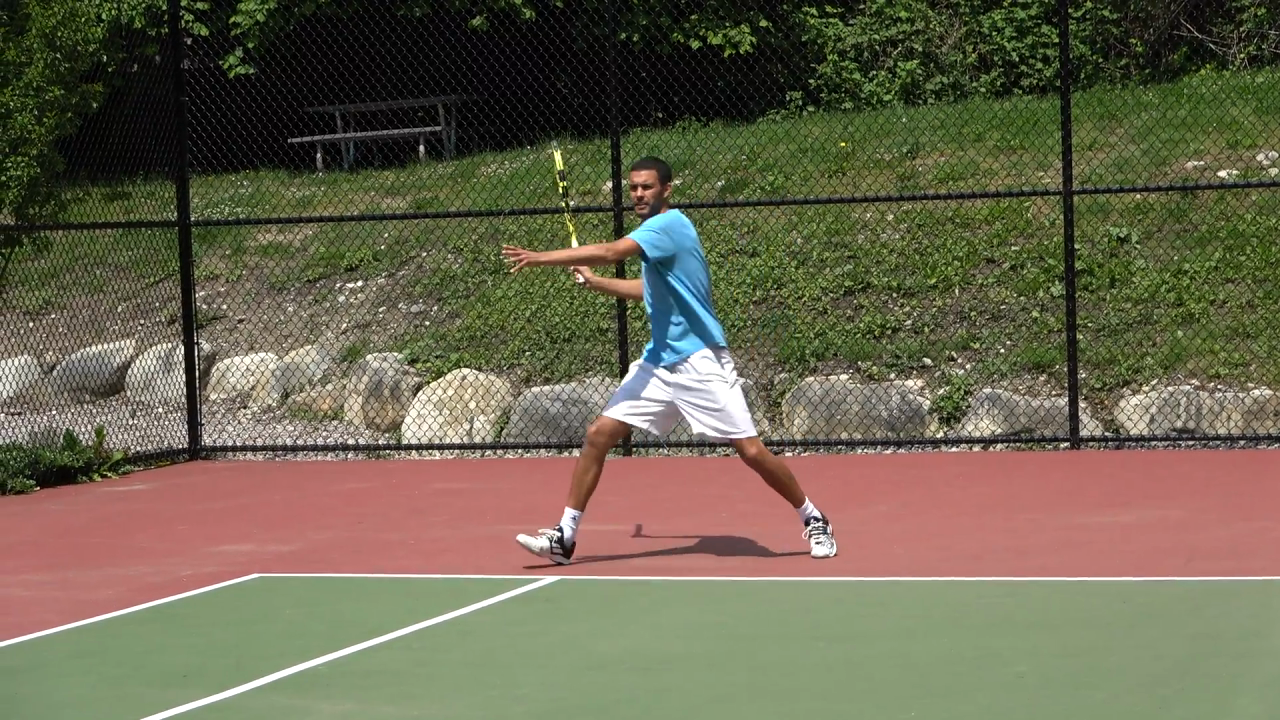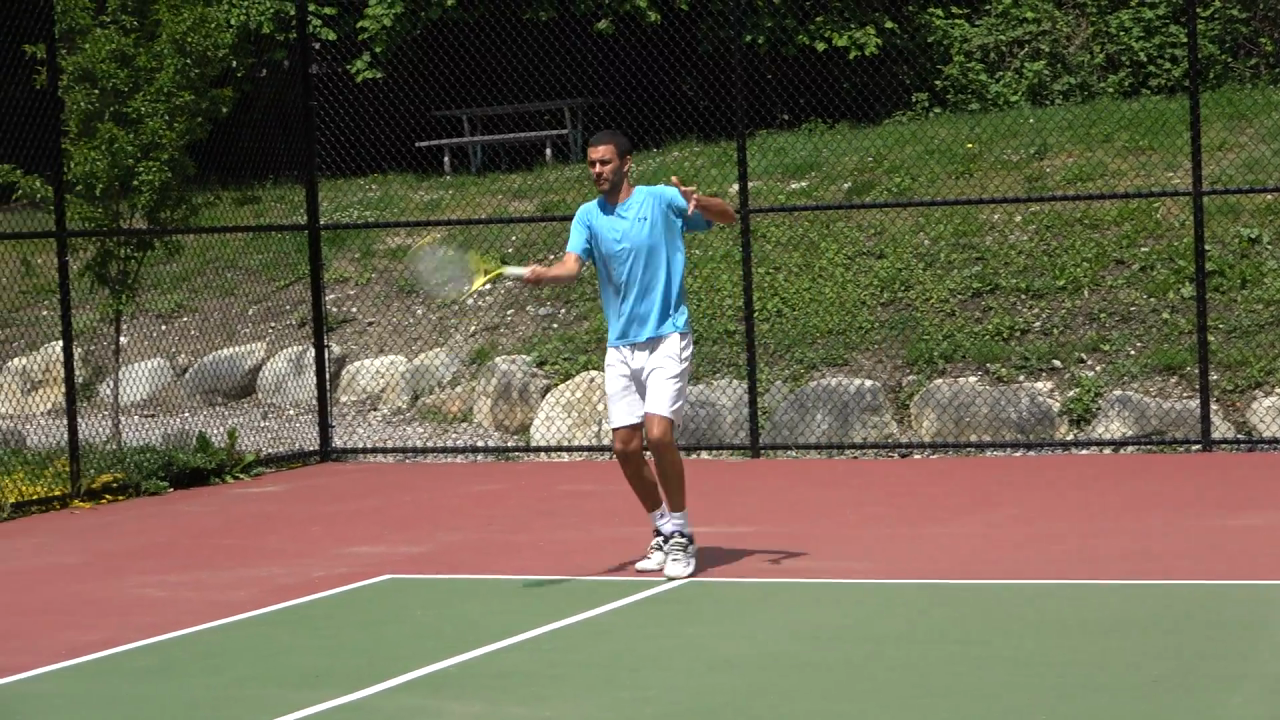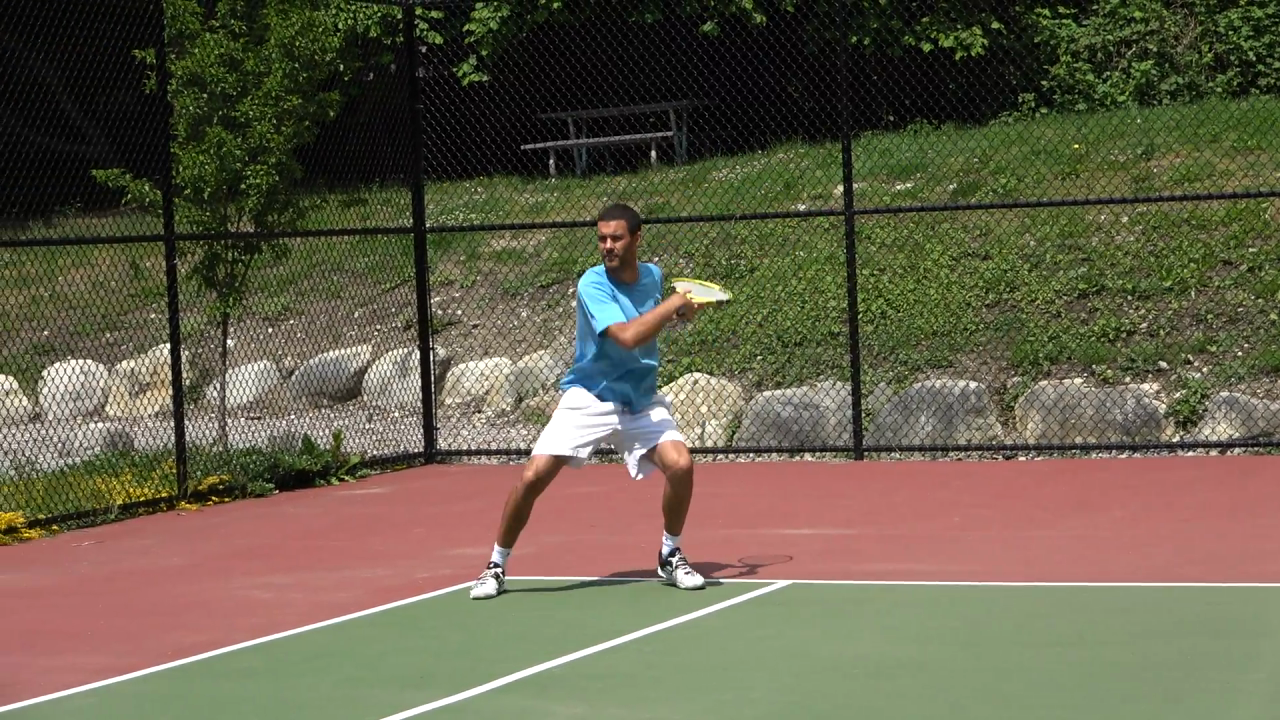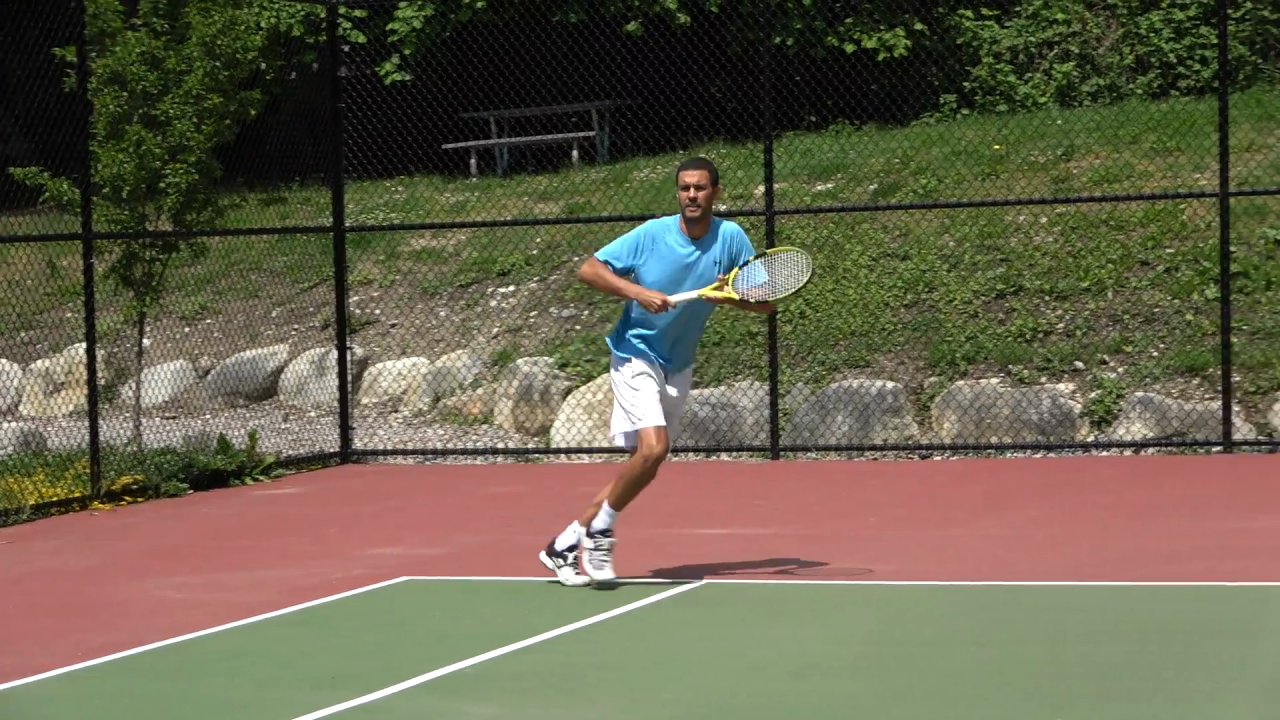
dt=0.4s
person 1, frame 1
left shoulder: (671, 224)
right shoulder: (650, 234)
left elbow: (611, 252)
left wrist: (540, 258)
right wrist: (594, 280)
left hip: (700, 360)
right hip: (657, 361)
left knee: (753, 452)
right knee: (597, 436)
left ankle: (812, 520)
right ankle: (565, 536)
person 1, frame 2
left shoulder: (660, 198)
right shoulder: (587, 214)
left elbow: (728, 217)
right elbow: (569, 268)
left wrist: (700, 200)
right wrist: (541, 273)
left hip: (666, 339)
right hip: (621, 345)
left knee: (659, 434)
right knee: (625, 446)
left ankle: (680, 533)
right ankle: (665, 529)
person 1, frame 3
left shoulder: (651, 275)
right shoulder: (591, 285)
right elbow: (628, 337)
left wrist: (679, 311)
right wrist: (671, 304)
left hip: (642, 399)
right hip: (589, 397)
left knee: (681, 464)
right knee: (533, 476)
left ankle: (670, 553)
right ankle: (496, 565)
person 1, frame 4
left shoulder: (731, 236)
right shoulder: (651, 234)
left elbow: (765, 303)
right elbow: (588, 270)
left wrist: (736, 294)
right wrist: (636, 293)
left hip: (676, 368)
right hip: (637, 357)
left knee: (647, 459)
right knee: (653, 449)
left ankle: (567, 544)
right ankle: (598, 532)
